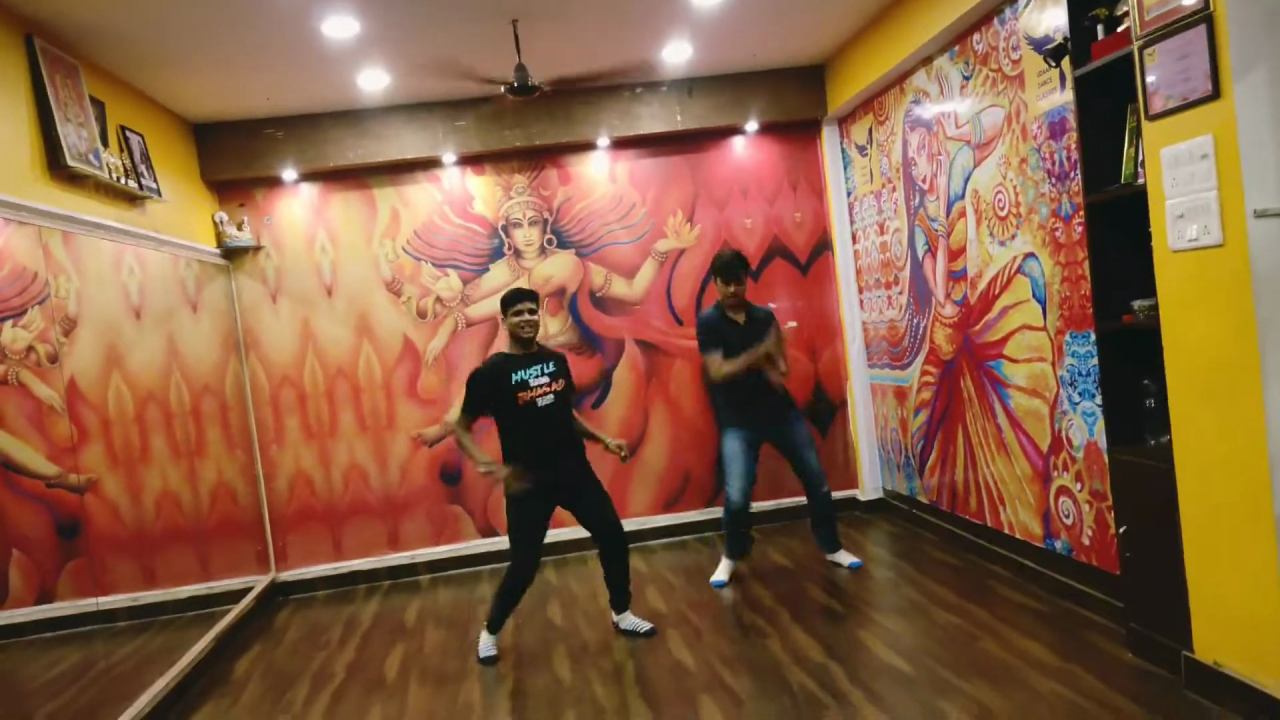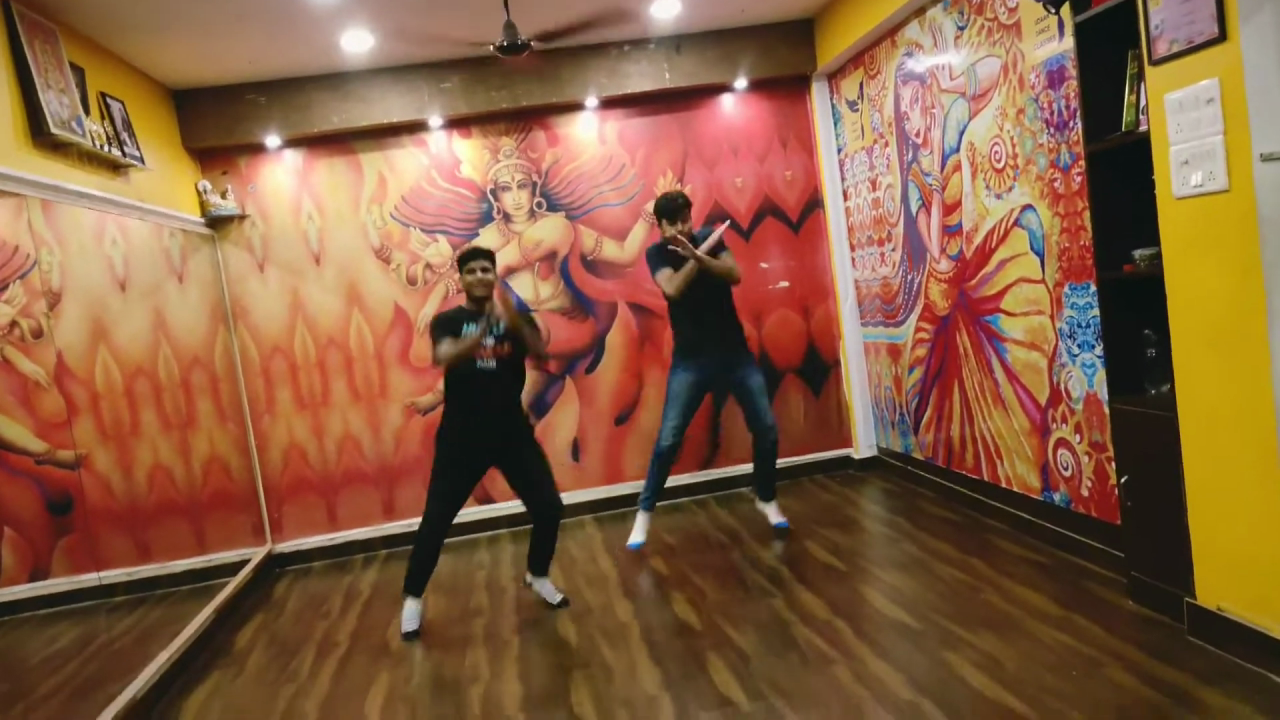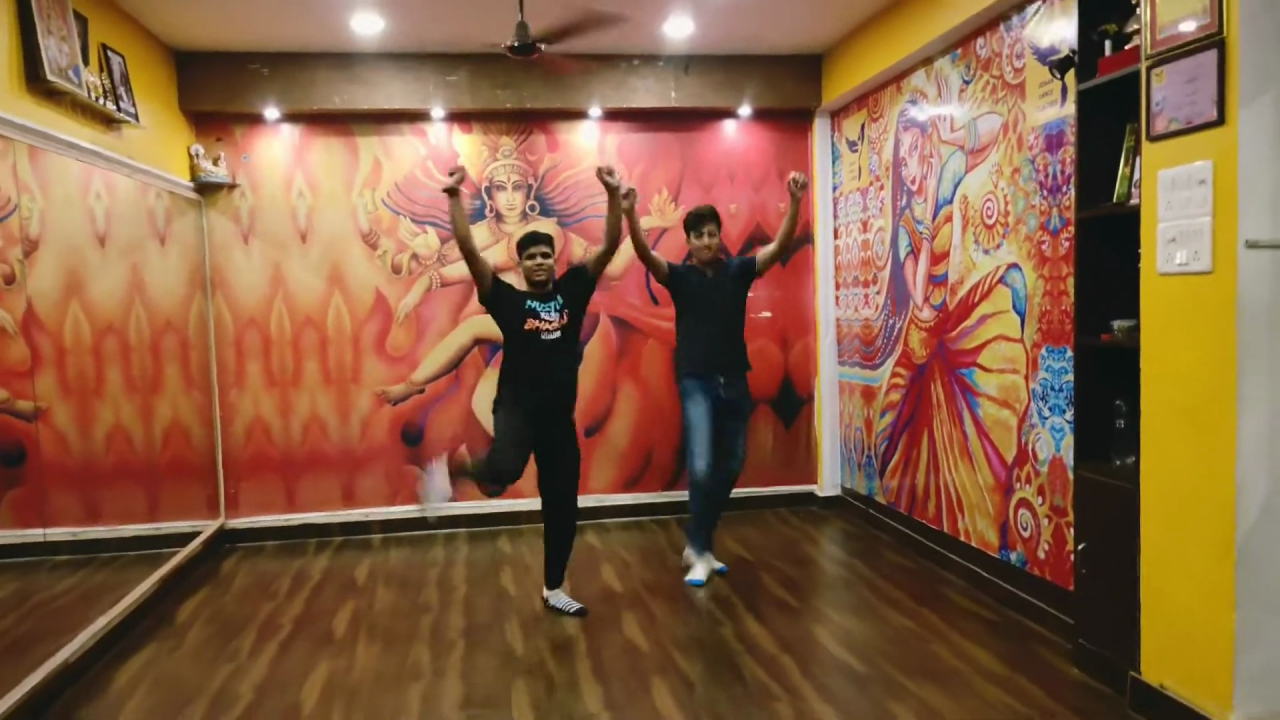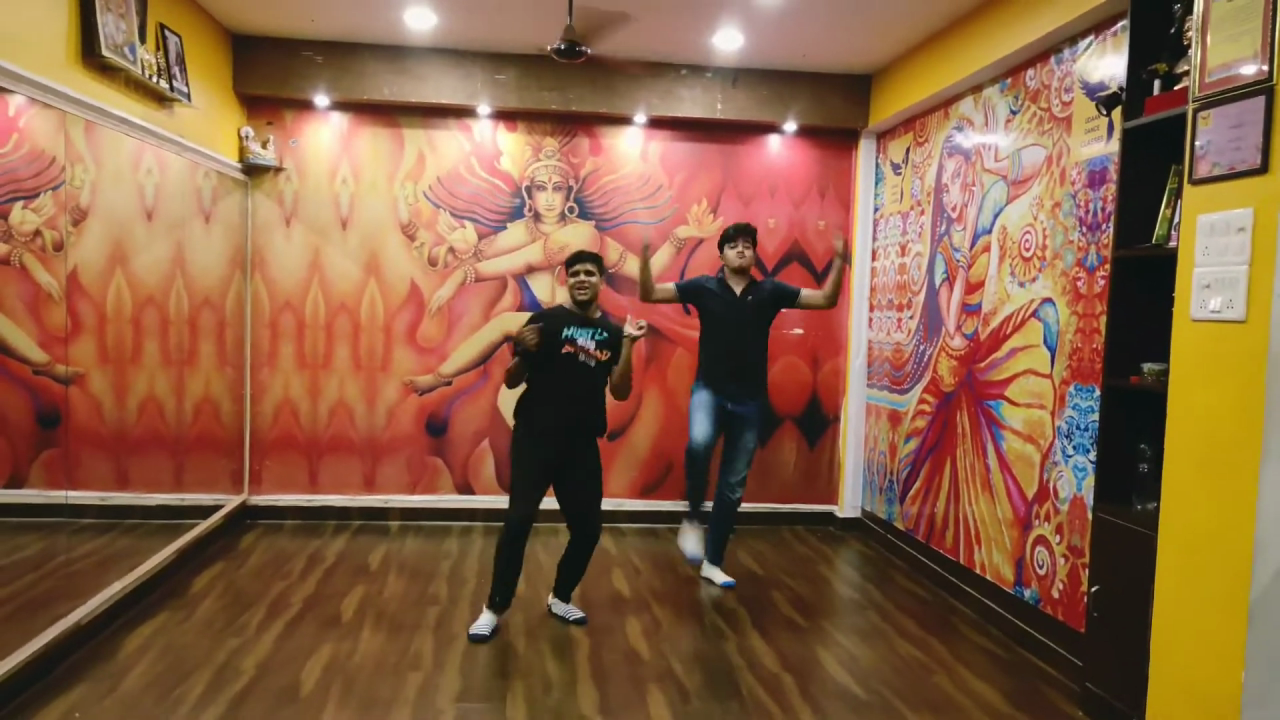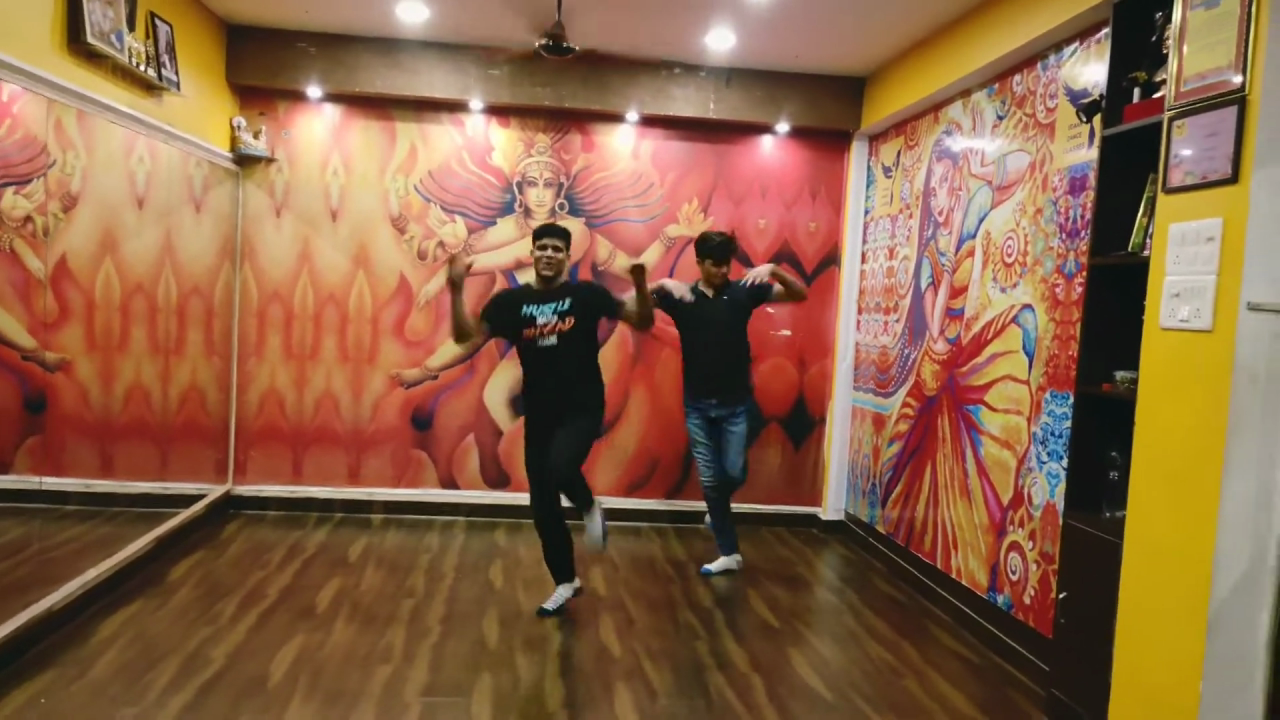
dt=0.7s
person 1, frame 1
left shoulder: (959, 167)
right shoulder: (920, 215)
left elbow: (998, 117)
right elbow: (937, 281)
left wrist: (953, 129)
left hip: (979, 307)
right hip: (947, 326)
person 1, frame 2
left shoulder: (952, 120)
right shoulder: (913, 172)
left elbow: (993, 68)
right elbow: (933, 245)
left wrist: (949, 85)
left hip: (976, 254)
right hip: (941, 279)
person 1, frame 3
left shoulder: (947, 175)
right shoulder: (904, 217)
left elbow: (995, 125)
right elbow: (915, 284)
left wrist: (947, 132)
right wrist: (923, 263)
left hip: (957, 304)
right hip: (922, 325)
person 1, frame 4
left shoulder: (988, 207)
right shoulder: (944, 243)
left elbow: (1039, 157)
right elbow: (948, 316)
left wrist: (993, 166)
left hip: (986, 339)
right hip: (953, 352)
person 1, frame 5
left shoulder: (972, 211)
right shoulder: (929, 246)
left elbow: (1023, 163)
right elbow: (932, 326)
left wrist: (978, 169)
left hip: (967, 342)
right hip: (934, 357)
person 2, frame 1
left shoulder: (555, 359)
right shoulder: (490, 372)
right elbow: (461, 429)
left wrist: (603, 440)
right wrist: (489, 466)
left hip: (574, 469)
right hip: (527, 479)
left knee: (614, 536)
right knee: (525, 563)
left ankle: (622, 613)
right ankle: (491, 631)
person 2, frame 2
left shoulder: (518, 323)
right shoulder: (444, 322)
left elbow: (541, 354)
right elbow: (445, 356)
left wrist: (513, 325)
right wrist: (485, 317)
left hip: (513, 435)
right hip: (461, 440)
left knee: (549, 508)
right knee: (435, 523)
left ankle: (538, 576)
right ankle: (413, 598)
person 2, frame 3
left shoulder: (572, 289)
right shoulder: (505, 298)
left elbow: (610, 245)
right elbow: (469, 252)
left wrist: (613, 195)
right wrist: (455, 196)
left hip: (559, 414)
right hip: (518, 406)
left knee: (563, 506)
right knee: (503, 469)
left ankle: (554, 590)
person 2, frame 4
left shoulder: (613, 332)
right shoulder: (547, 321)
left elbow: (622, 392)
right elbow: (510, 381)
left wrist: (631, 343)
right wrist: (522, 350)
left hip: (581, 438)
right hip: (535, 432)
left knee: (587, 524)
right knee: (519, 523)
left ankle: (560, 598)
right ankle: (494, 609)
person 2, frame 5
left shoulder: (587, 293)
right shoulder: (511, 300)
left elbow: (641, 321)
right elbow: (465, 336)
left wrist: (641, 285)
right wrist: (456, 290)
left hip: (581, 409)
right hip: (539, 413)
left knee: (562, 467)
right knee: (542, 504)
left ankle: (589, 508)
right ankle: (565, 581)
person 3, frame 1
left shoulder: (763, 316)
right shoulder: (708, 322)
left elbow: (781, 363)
right elbow: (718, 373)
left wrist: (776, 370)
right wrist: (756, 355)
left hip: (779, 411)
right hip: (738, 421)
left knee: (817, 483)
right knee: (737, 498)
left ankle: (832, 548)
right ankle: (732, 556)
person 3, frame 2
left shoulder: (707, 240)
right shoulder: (657, 253)
left elbow: (733, 276)
right elbow: (672, 289)
left wrist: (701, 255)
right wrist: (704, 252)
left hip: (734, 352)
right hip: (690, 361)
left knee: (766, 429)
right knee: (668, 440)
left ankle: (766, 500)
right ankle: (645, 513)
person 3, frame 3
left shoulder: (738, 270)
right shoulder: (677, 277)
left elbow: (781, 245)
right elbow: (644, 252)
left wrist: (796, 203)
right wrist: (629, 213)
left hip: (734, 380)
right hip: (697, 381)
left knee: (730, 467)
right knee: (703, 469)
left ankle: (699, 546)
right ankle: (699, 552)
person 3, frame 4
left shoulder: (771, 291)
right shoulder: (703, 288)
left elbow: (826, 300)
right elbow: (648, 294)
left wrist: (837, 262)
right wrist: (646, 261)
left hip: (748, 398)
right hip: (710, 389)
left knee: (734, 485)
right knee: (699, 443)
left ankle: (713, 561)
right ankle: (693, 517)
person 3, frame 5
left shoulder: (744, 291)
right shoulder: (680, 296)
left elbow: (798, 294)
left wrist: (772, 271)
right wrist: (662, 286)
left hip: (736, 403)
right hip: (698, 404)
left knee: (732, 474)
right knee: (710, 481)
left ankle: (723, 530)
right ankle: (728, 553)
person 4, frame 1
left shoulder: (568, 264)
right shoulder: (499, 273)
left elbow: (634, 291)
right elbow: (452, 305)
left wrist: (661, 250)
left hip: (575, 366)
left ankle: (449, 424)
person 4, frame 2
left shoulder: (555, 225)
right shoulder: (490, 237)
left elbow: (624, 254)
left wrist: (647, 213)
left hip: (568, 329)
left ankle: (443, 394)
person 4, frame 3
left shoulder: (546, 231)
right shoulder: (480, 233)
left elbow: (610, 266)
left wrist: (641, 229)
right hip: (504, 335)
left knee: (472, 325)
right knee: (483, 403)
person 4, frame 4
left shoulder: (586, 233)
right shoulder: (518, 233)
left elbow: (644, 271)
left wrist: (677, 238)
left knee: (504, 323)
left ankle: (440, 376)
person 4, frame 5
left shoulder: (574, 231)
right shoulder: (506, 228)
left elbow: (634, 269)
left wrist: (668, 236)
right knee: (496, 395)
left ankle: (427, 370)
